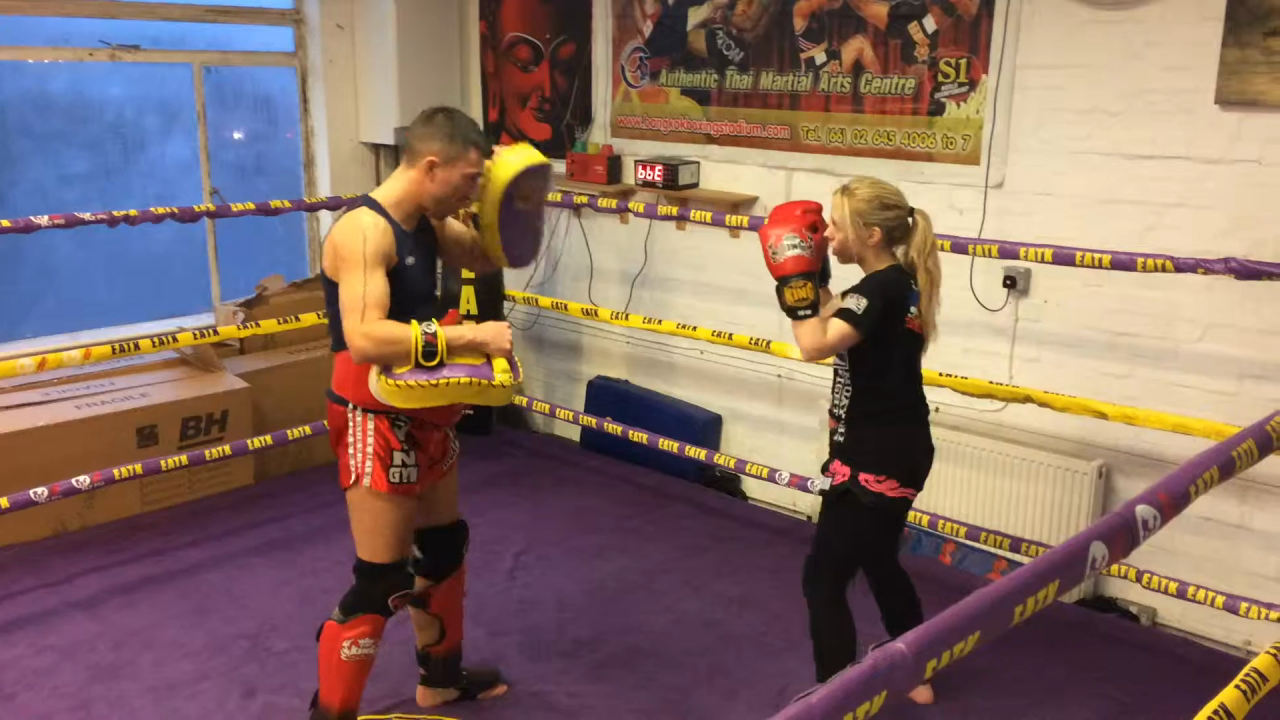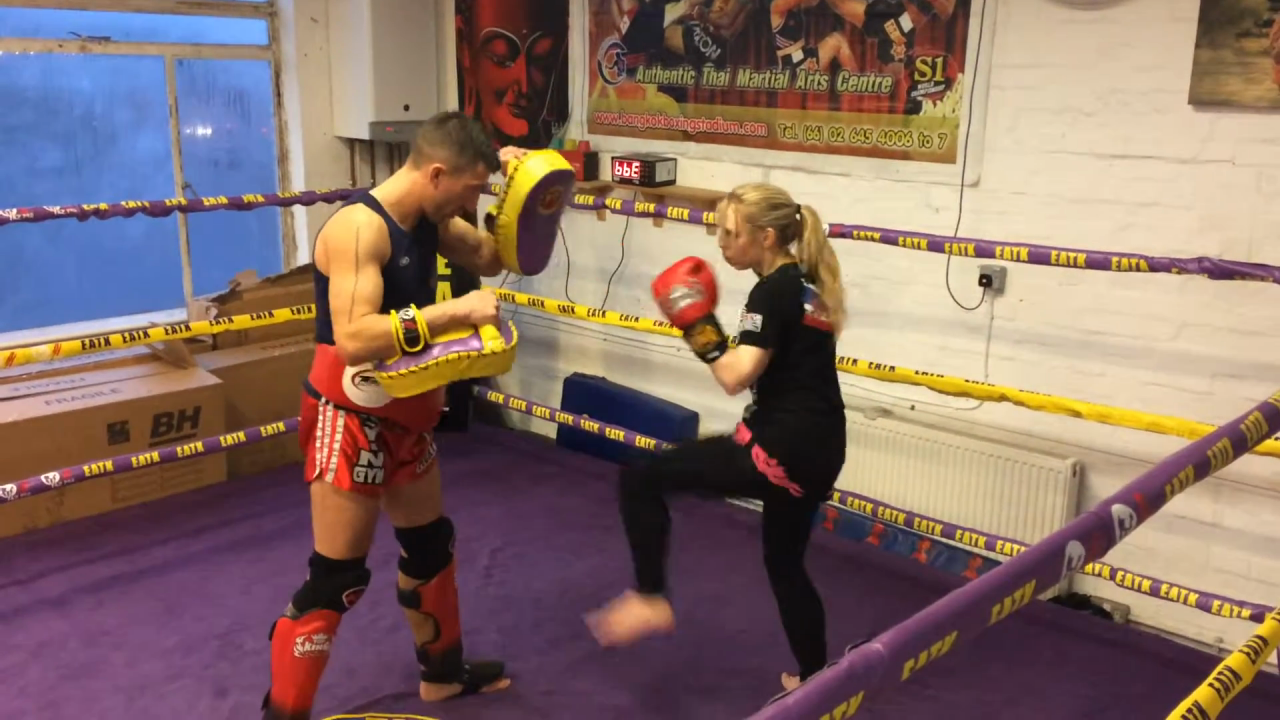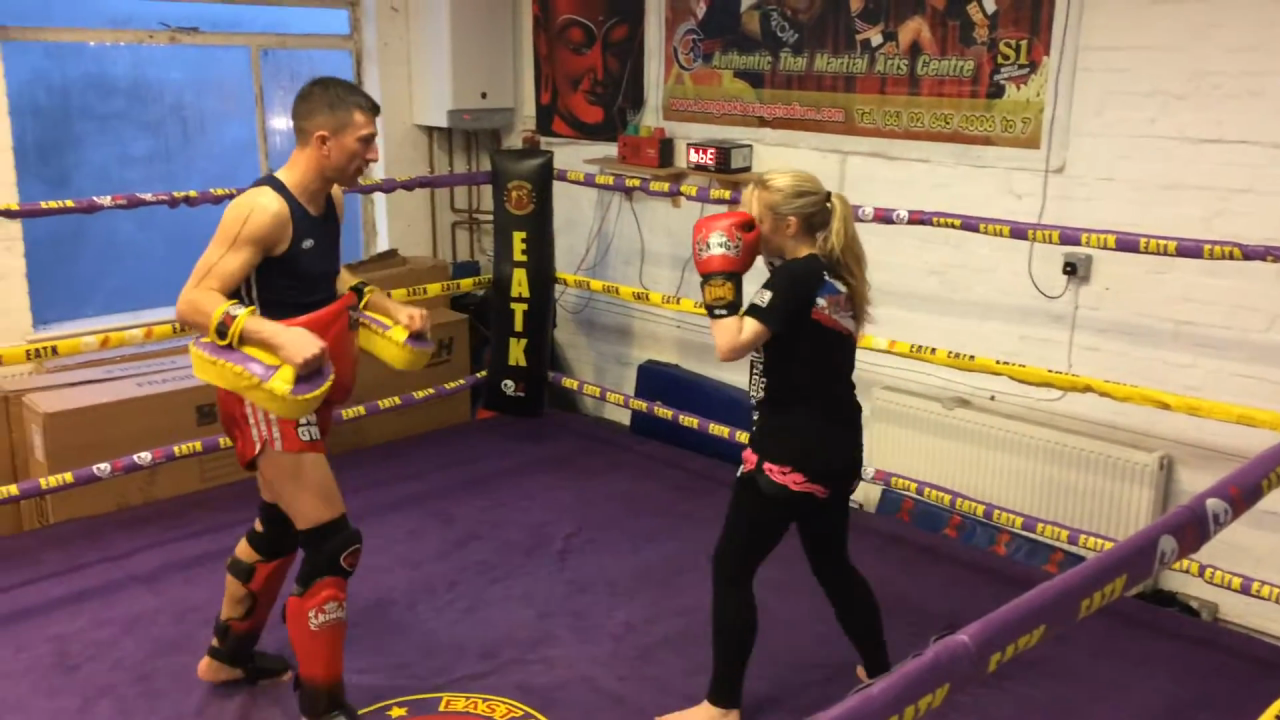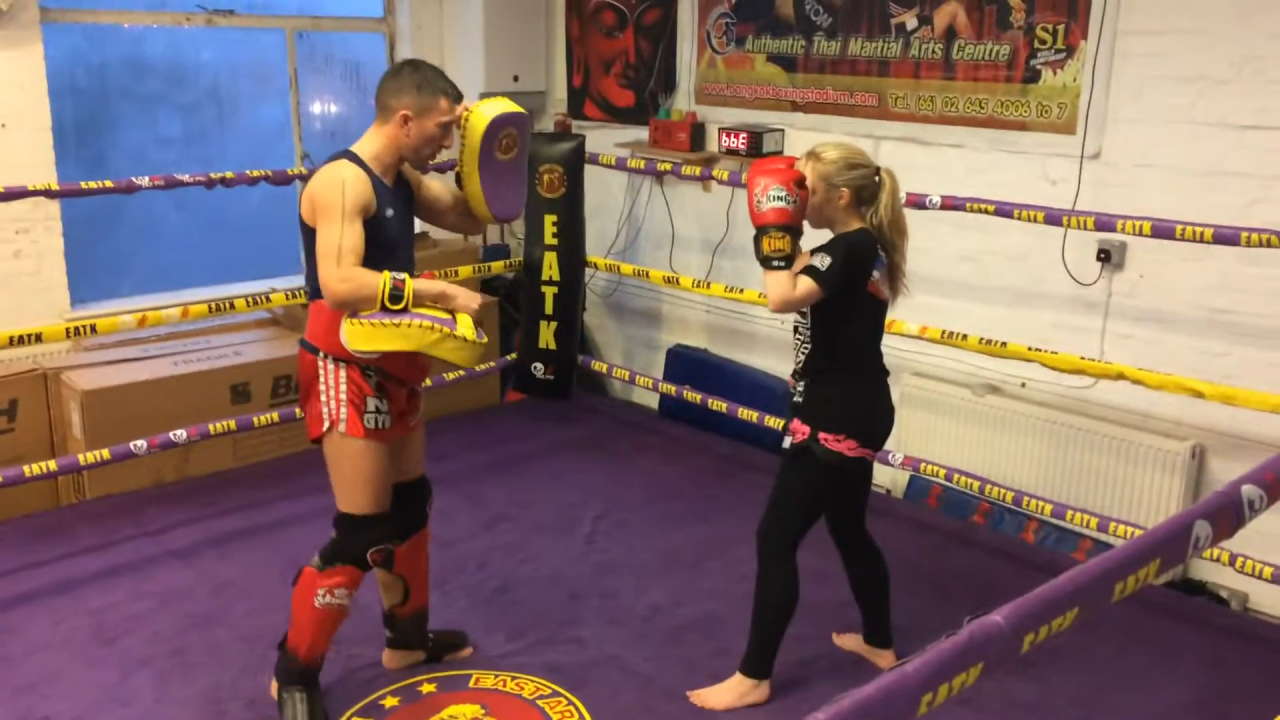
dt=1s
person 1, frame 1
left shoulder: (427, 221)
right shoulder: (364, 231)
left elbow: (487, 255)
right elbow: (364, 340)
right wrist: (470, 336)
left hip: (425, 416)
right hip: (376, 422)
left knee: (445, 544)
right knee: (381, 580)
person 1, frame 2
left shoulder: (429, 218)
right shoulder: (359, 227)
left elbow: (491, 258)
right elbow: (353, 339)
right wrist: (455, 311)
left hip: (404, 413)
right hip: (350, 419)
left knee: (430, 544)
right knee: (337, 578)
left ankle: (442, 669)
person 1, frame 3
left shoulder: (331, 200)
right shoulder: (263, 210)
right elbow: (192, 303)
left wrist: (391, 308)
right wrist: (277, 335)
left knee: (280, 527)
right knee: (333, 545)
left ankle: (230, 651)
person 1, frame 4
left shoulder: (402, 177)
right shoulder: (342, 180)
left elbow: (471, 218)
right elbow: (338, 284)
right wrist: (441, 291)
left hip: (391, 368)
right hip: (345, 372)
left knee: (411, 505)
right knee: (362, 533)
left ankle: (407, 637)
person 2, frame 1
left shoulder: (884, 288)
right shoulder: (896, 282)
left elbow: (815, 344)
right elbow: (833, 323)
left wrist: (792, 271)
right wrist: (812, 269)
left hip: (875, 458)
right hip: (897, 450)
left knee: (823, 580)
right knee: (878, 561)
person 2, frame 2
left shoulder: (773, 292)
right shoulder: (810, 281)
left elbow: (736, 377)
left wrist: (696, 321)
left hip: (780, 446)
right hip: (820, 450)
left knee: (641, 478)
right knee: (786, 566)
left ankle: (648, 597)
right ankle: (814, 682)
person 2, frame 3
left shoulder: (794, 278)
right shoulder: (832, 274)
left elbow: (729, 345)
left wrist: (718, 276)
right wrist: (764, 266)
left hip: (790, 453)
right hip: (837, 449)
left knee: (730, 568)
right knee: (831, 562)
right ankle: (880, 673)
person 2, frame 4
left shoulder: (850, 251)
right shoulder: (863, 247)
left elbow: (782, 297)
right elbow: (804, 277)
left wrist: (773, 227)
right wrist: (783, 229)
left hip: (834, 420)
right hip: (857, 413)
left knee: (776, 540)
right knee: (849, 529)
left ankle: (753, 677)
right ankle: (879, 643)
